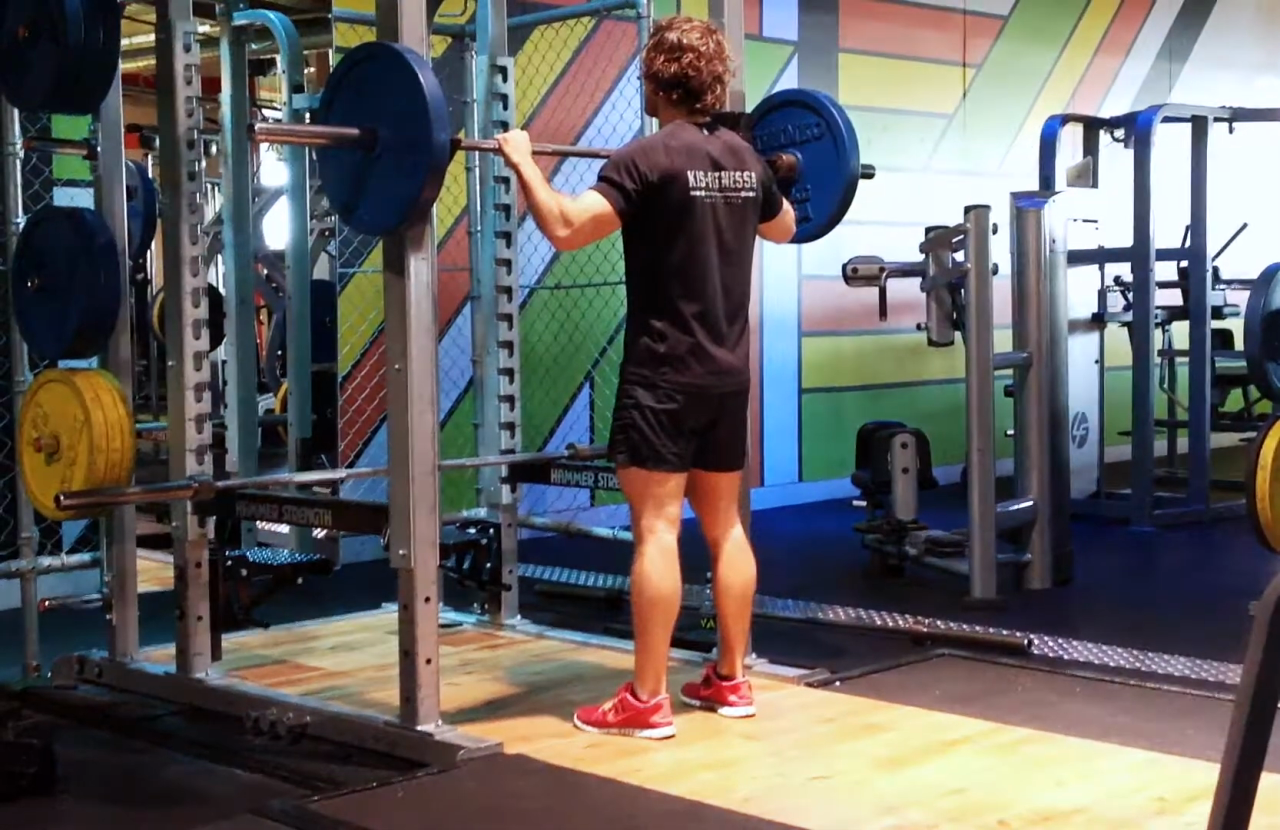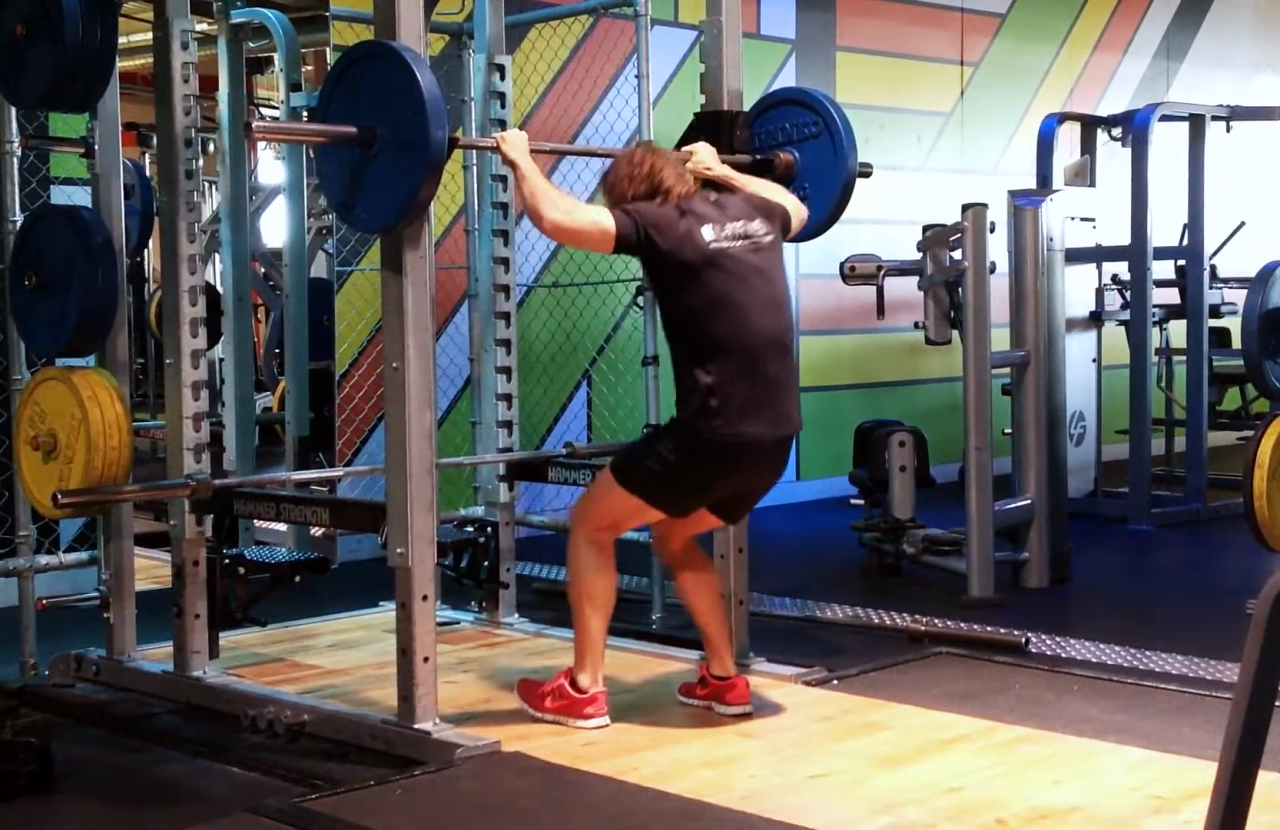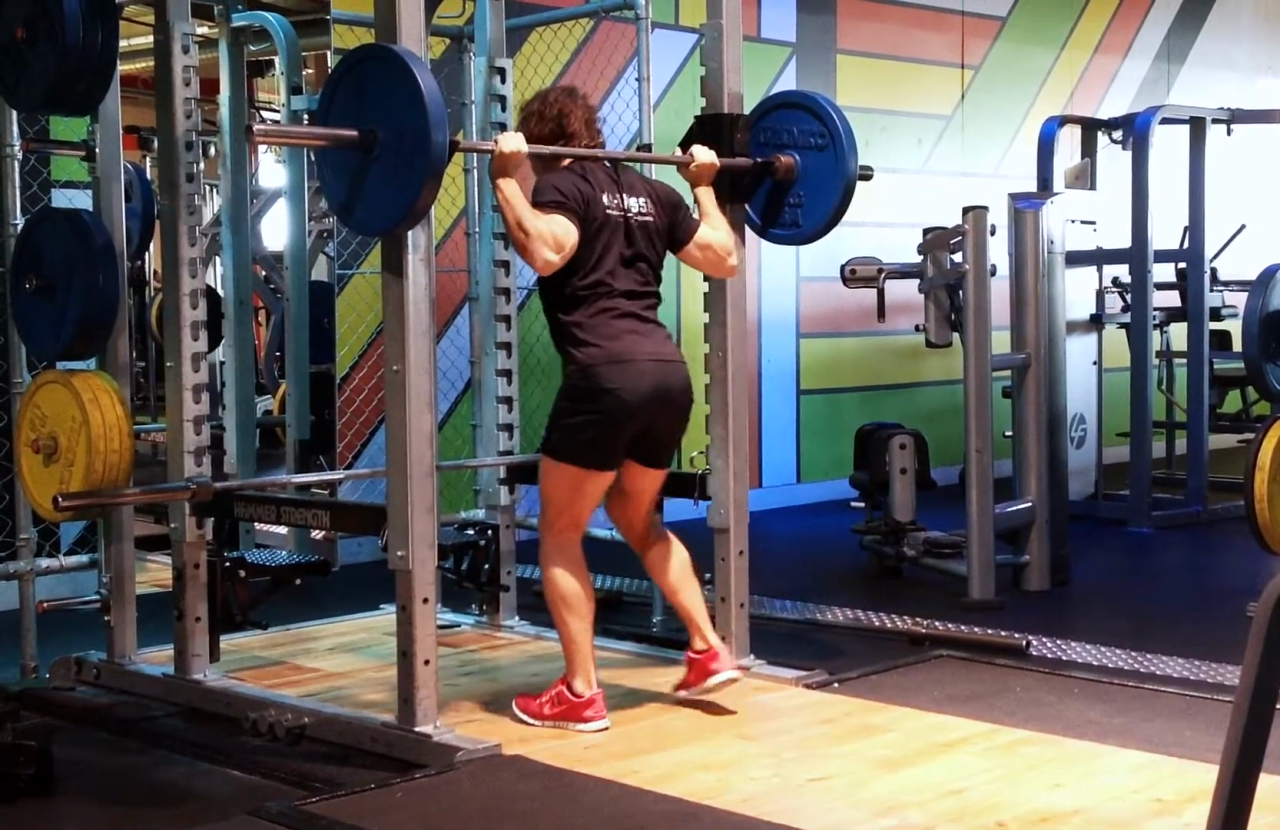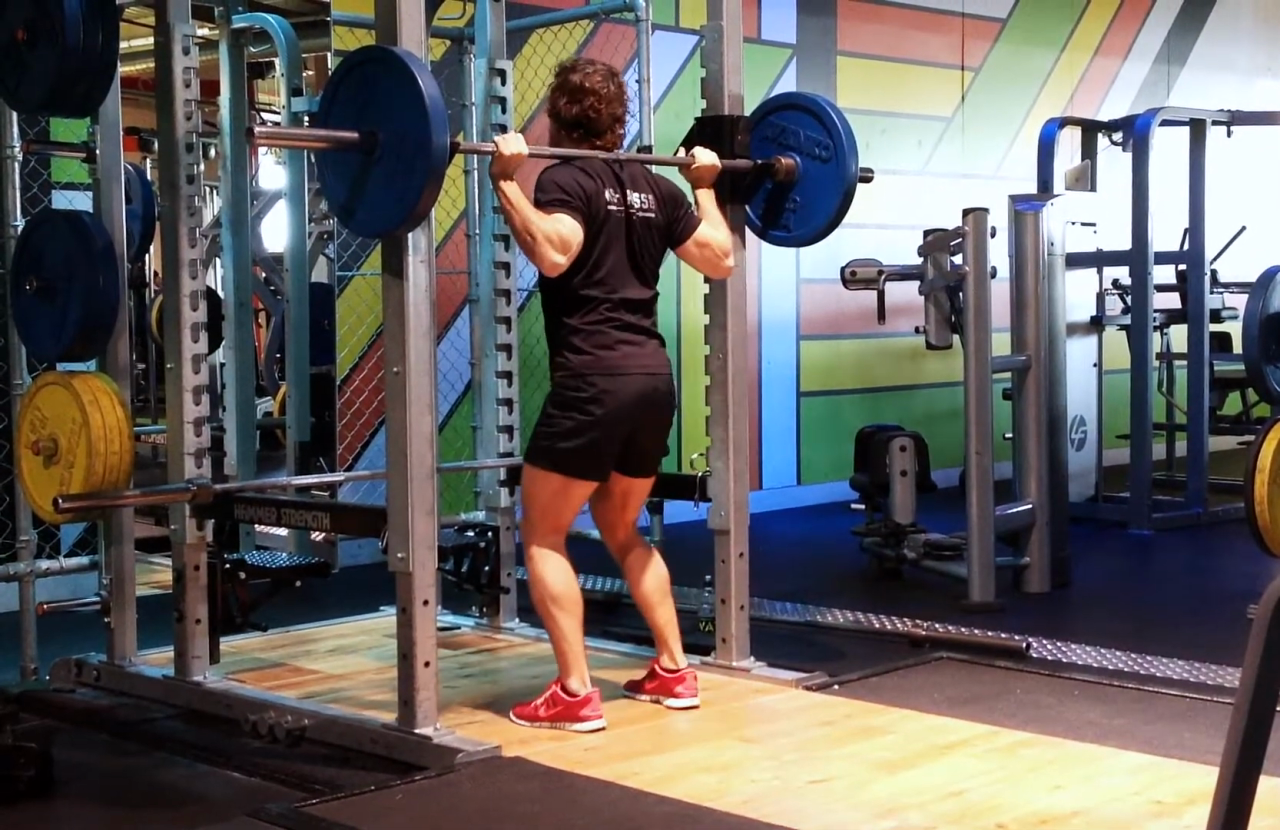
dt=0.7s
person 1, frame 1
left shoulder: (649, 157)
right shoulder: (745, 158)
left elbow: (565, 228)
right elbow: (786, 228)
left wrist: (522, 161)
left hip: (665, 375)
right hip: (728, 373)
left knee: (657, 530)
right knee: (724, 526)
left ankle: (647, 699)
right ankle: (730, 679)
person 1, frame 2
left shoulder: (662, 224)
right shoulder: (754, 212)
left elbow: (558, 219)
right elbow: (796, 209)
left wrist: (521, 160)
right wrist: (720, 167)
left hip: (716, 432)
right hip: (775, 436)
left knee: (590, 527)
right knee: (673, 537)
left ankle: (584, 688)
right ankle: (725, 677)
person 1, frame 3
left shoulder: (560, 185)
right shoulder: (650, 191)
left elbow: (546, 253)
right elbow: (724, 259)
left wrist: (505, 179)
right wrist: (703, 186)
left hip: (605, 379)
right hip: (668, 375)
left knee: (560, 536)
right knee: (638, 521)
left ankle: (580, 693)
right ankle: (708, 650)
person 1, frame 4
left shoulder: (563, 180)
right shoulder: (656, 188)
left elbow: (554, 253)
right elbow: (721, 259)
left wrist: (506, 180)
right wrist: (705, 187)
left hip: (593, 383)
right hip: (653, 378)
left knee: (543, 536)
right knee: (621, 530)
left ankle: (575, 693)
right ankle: (674, 670)
